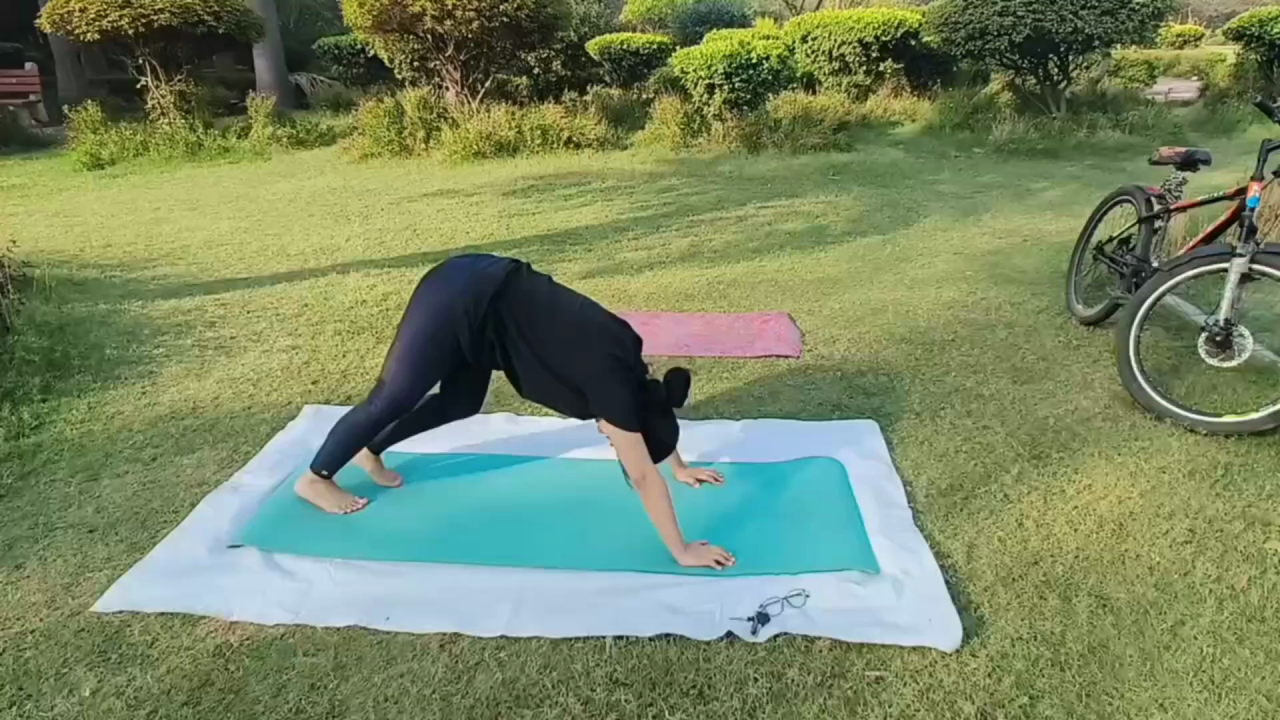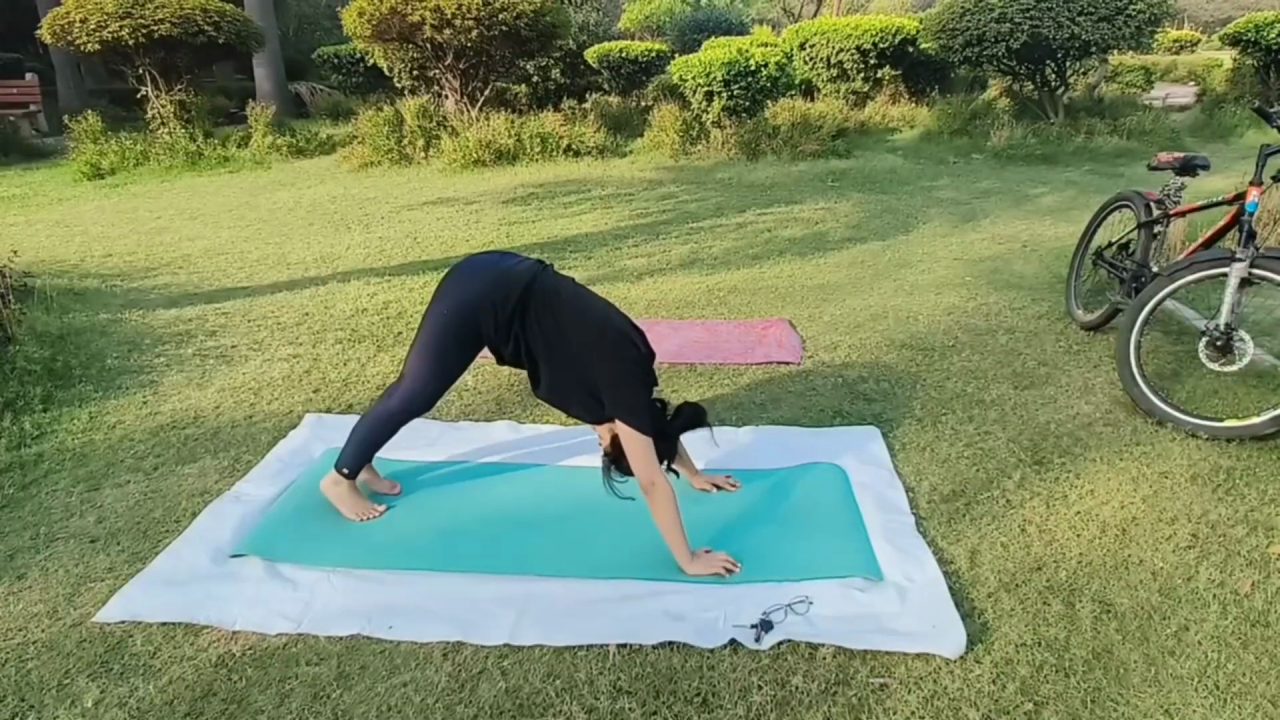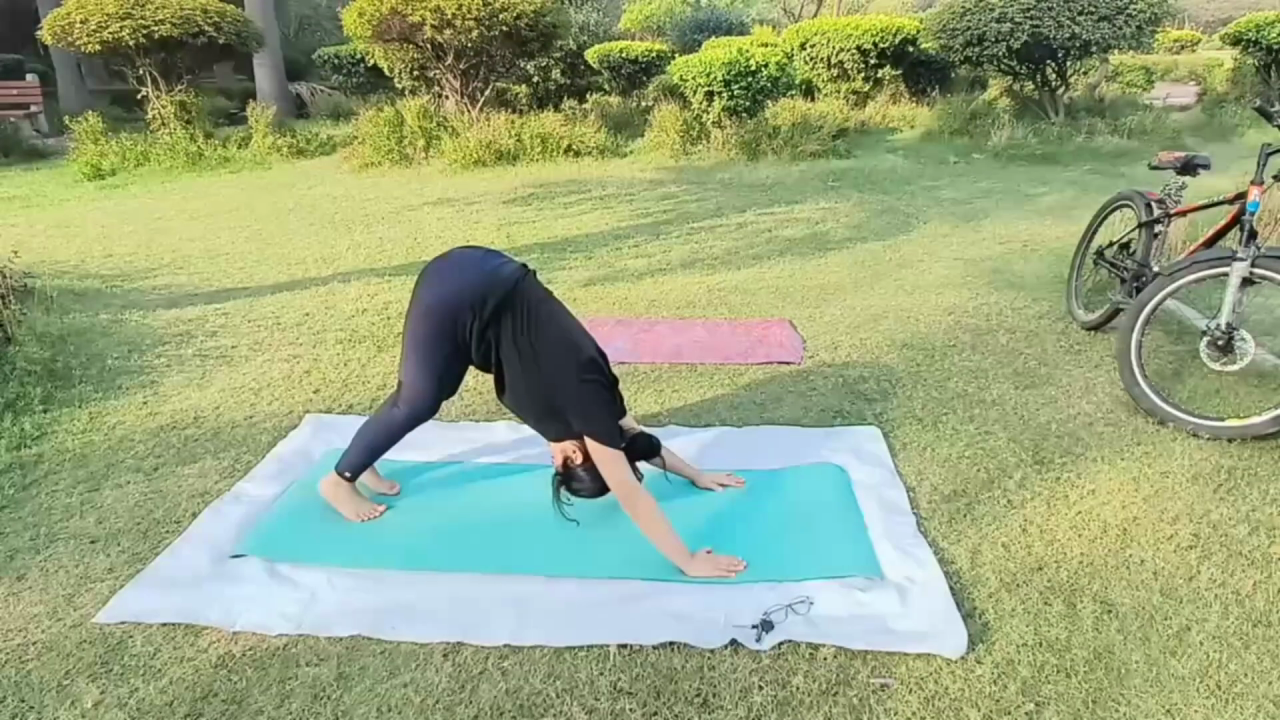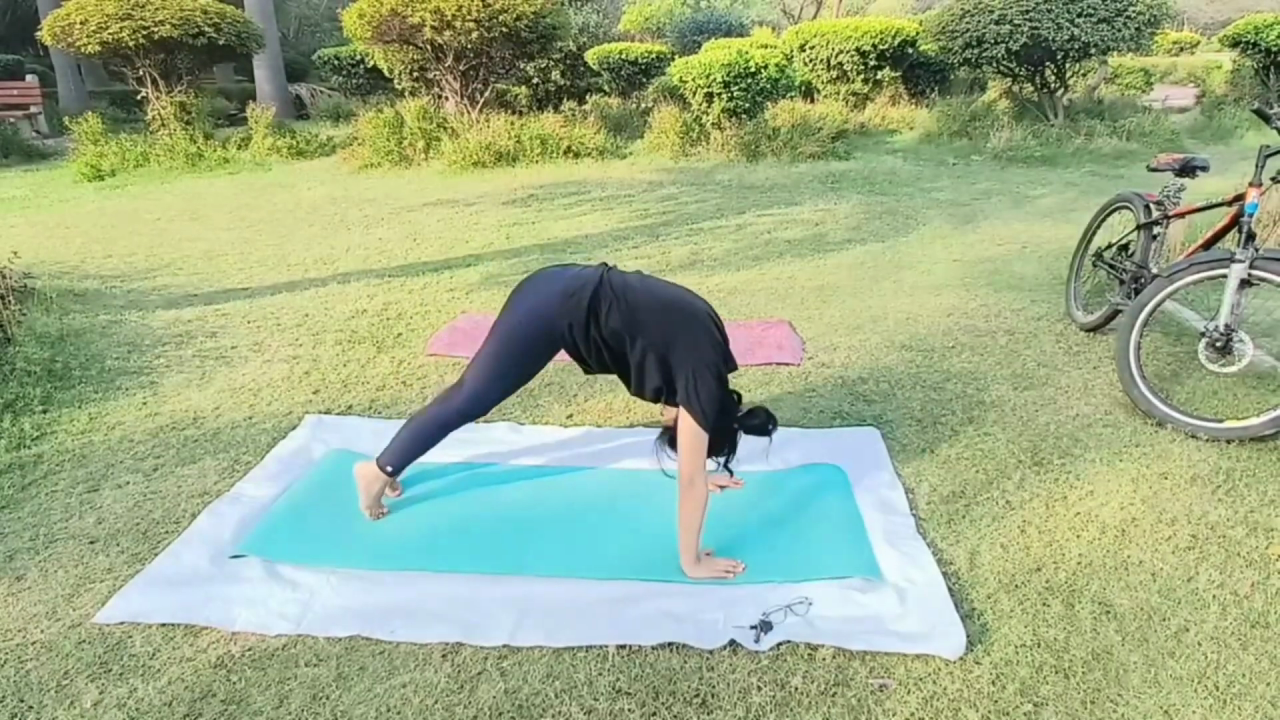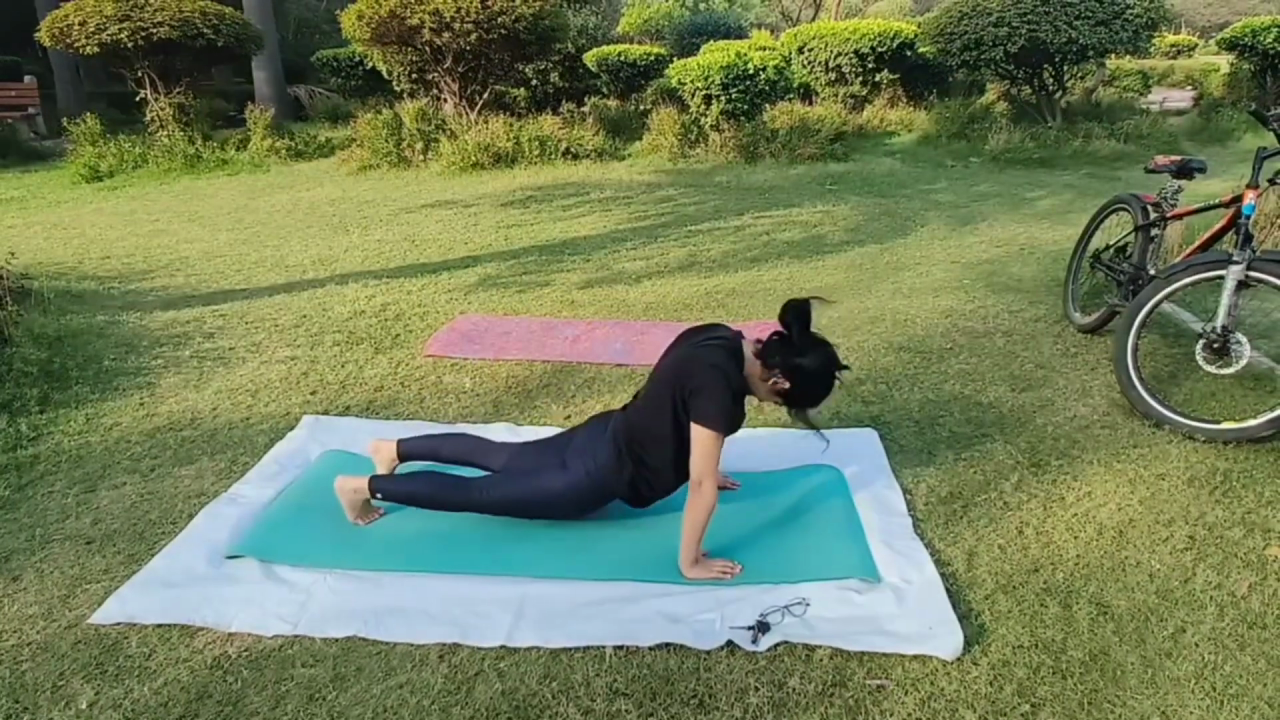
dt=1s
person 1, frame 1
left shoulder: (624, 361)
right shoulder: (611, 382)
left elbow: (654, 412)
right elbow: (644, 478)
left wrist: (681, 466)
right wrist: (683, 552)
left hip: (482, 288)
right hip: (460, 305)
left knee: (462, 403)
right knee: (392, 398)
left ankle: (369, 451)
right ankle: (315, 478)
person 1, frame 2
left shoulder: (631, 371)
right shoulder: (624, 388)
left elbow: (662, 427)
right elbow: (653, 483)
left wrist: (696, 475)
right wrist: (689, 560)
left hip: (502, 284)
right hip: (484, 297)
left knee: (419, 388)
right knee: (415, 394)
left ankle: (362, 466)
right ankle: (340, 479)
person 1, frame 3
left shoulder: (593, 392)
right shoulder: (588, 404)
left elbow: (633, 437)
right elbow: (631, 497)
left wrist: (696, 475)
right wrist: (688, 562)
left hip: (480, 283)
right hip: (457, 296)
left knee: (423, 398)
right knee: (417, 404)
left ankle: (363, 466)
right ankle: (339, 481)
person 1, frame 4
left shoulder: (706, 357)
right shoulder: (703, 379)
right elbow: (692, 479)
left wrist: (706, 475)
right wrist: (692, 561)
left hip: (571, 292)
right hip: (561, 306)
left knee: (475, 392)
right knee: (471, 398)
left ankle: (394, 458)
right ankle: (377, 472)
person 1, frame 5
left shoulder: (721, 339)
right shoulder: (720, 380)
right elbow: (701, 486)
left wrist: (702, 473)
right wrist: (690, 562)
left hip: (609, 438)
right hip: (607, 475)
left knee: (501, 458)
right knee: (481, 494)
left ankle: (395, 449)
right ankle: (366, 488)
